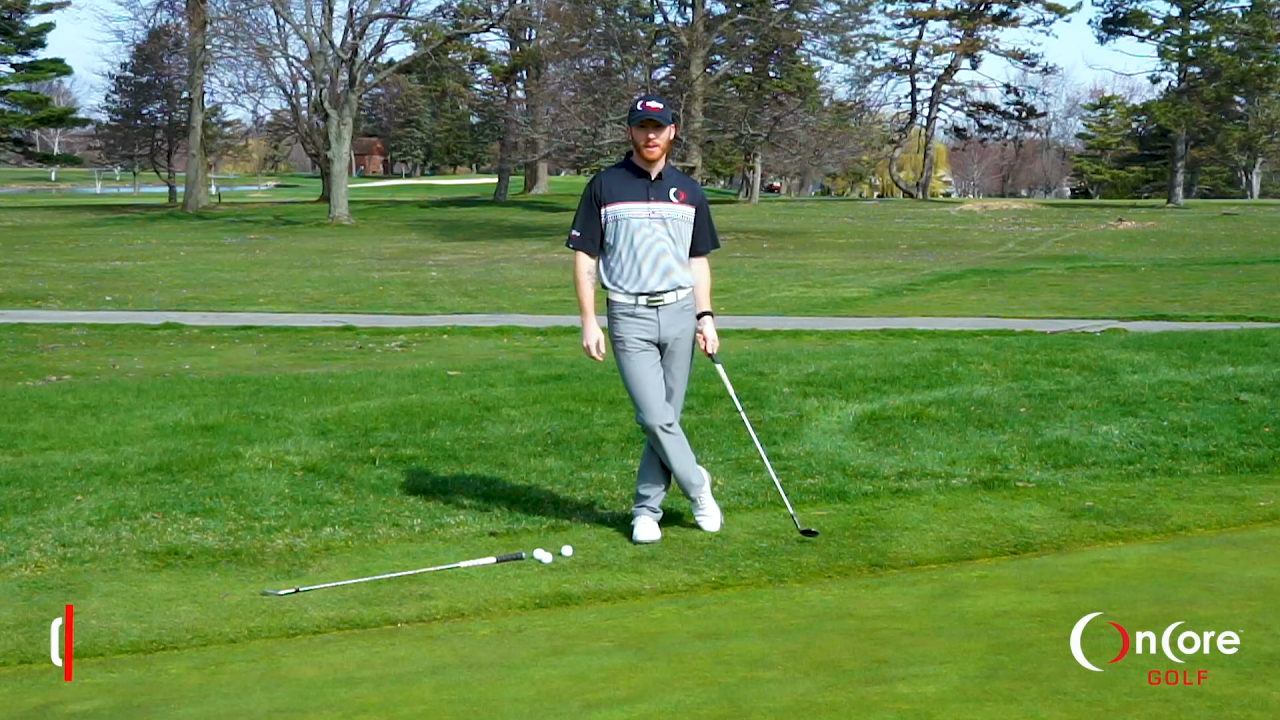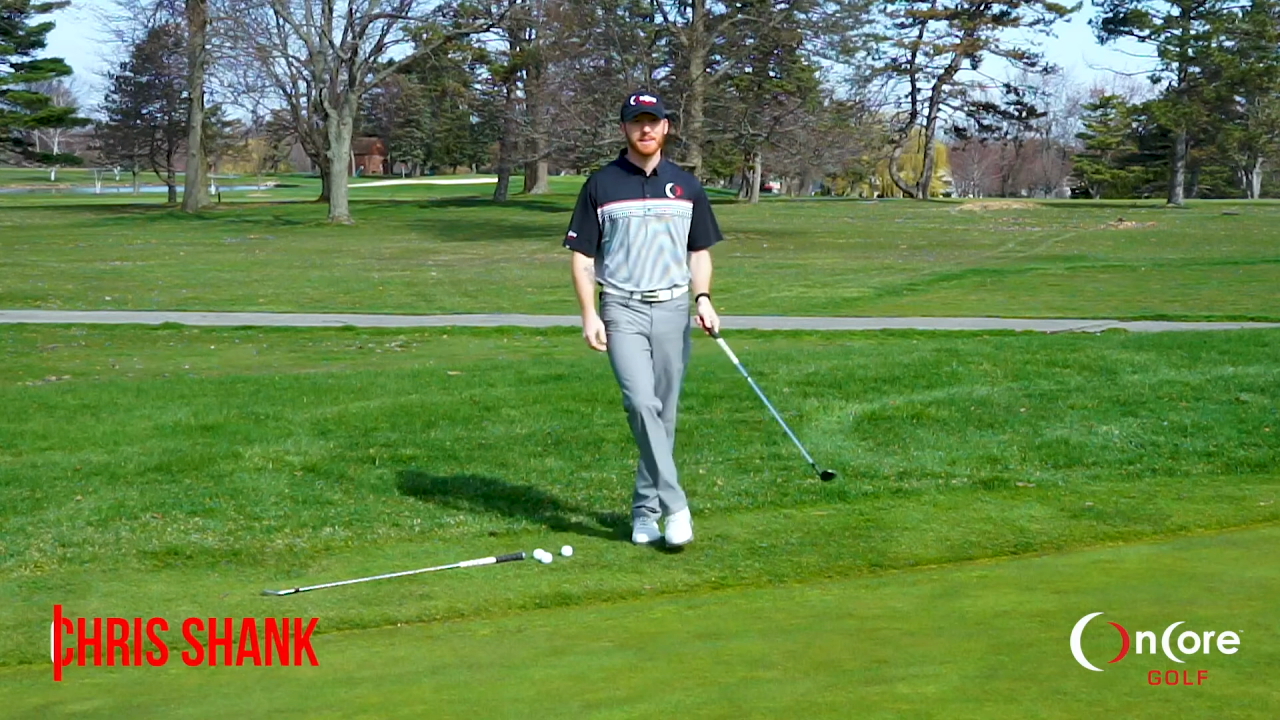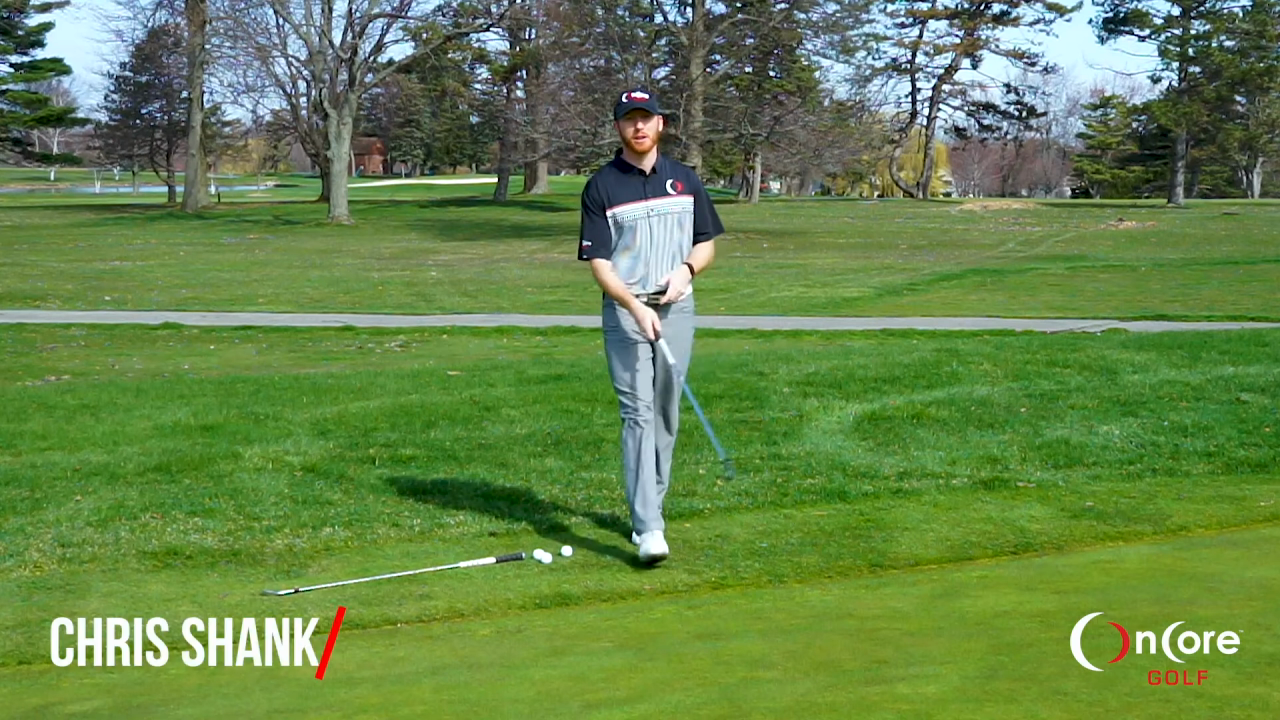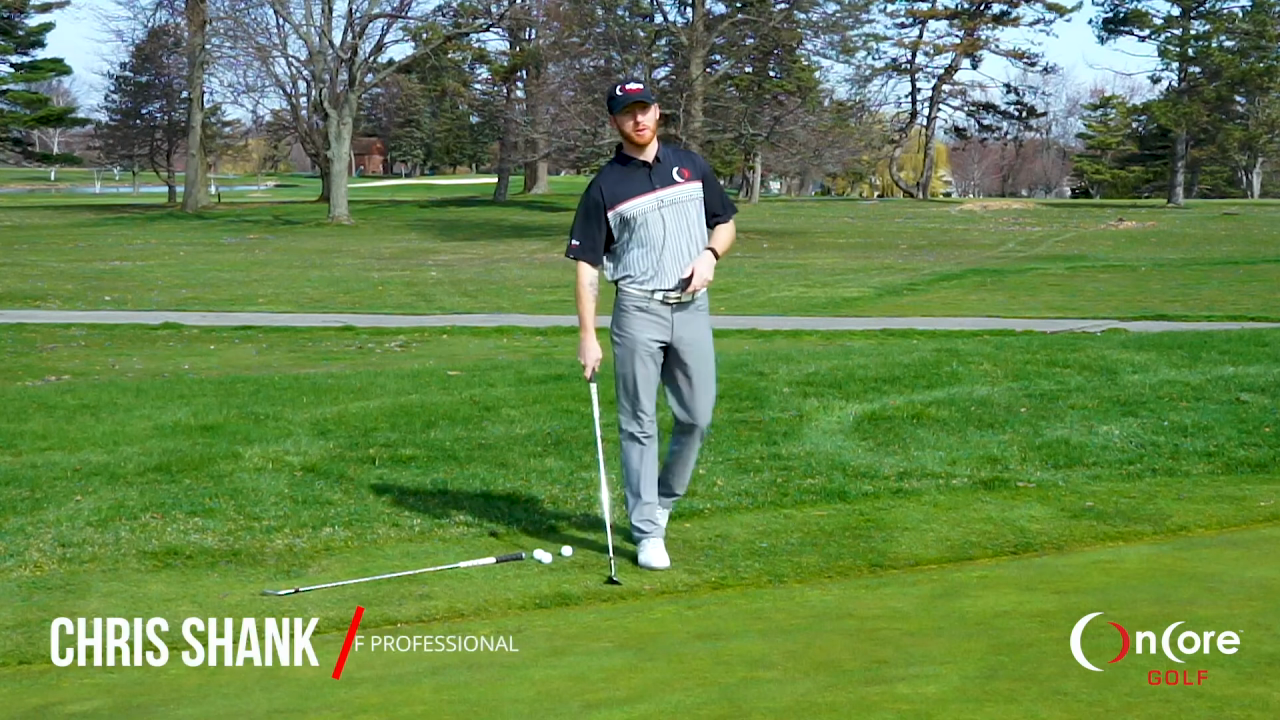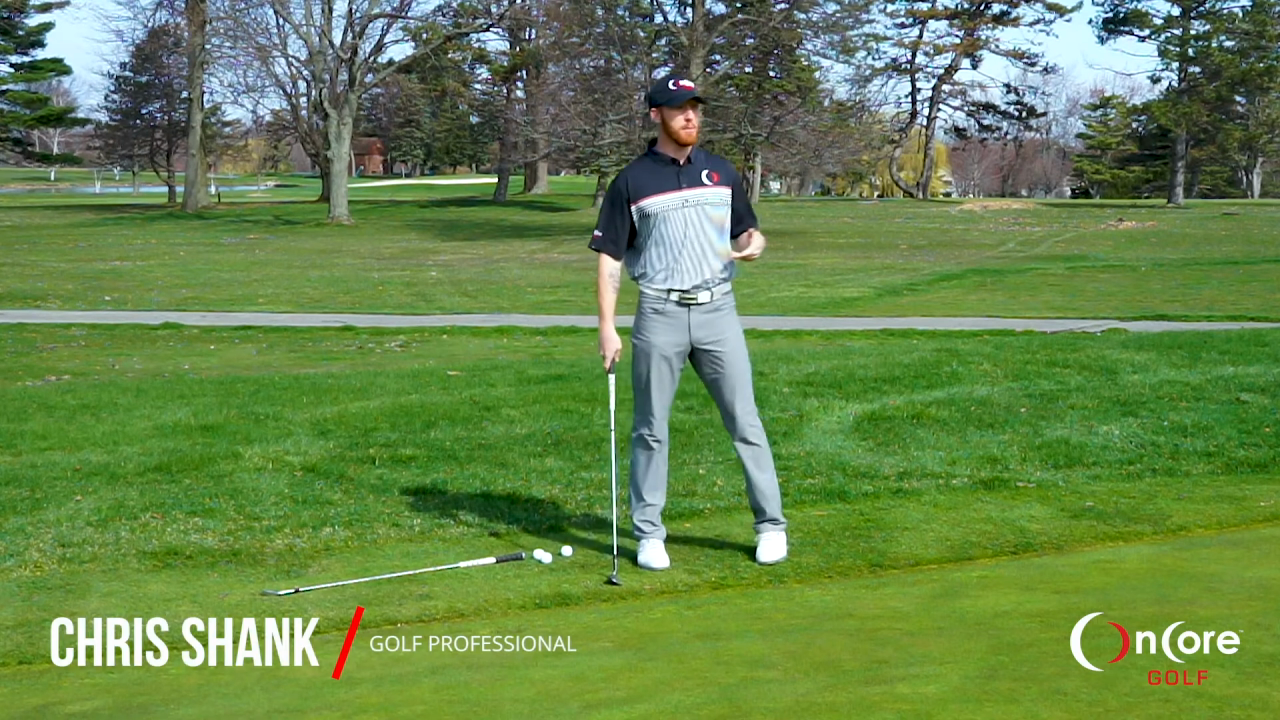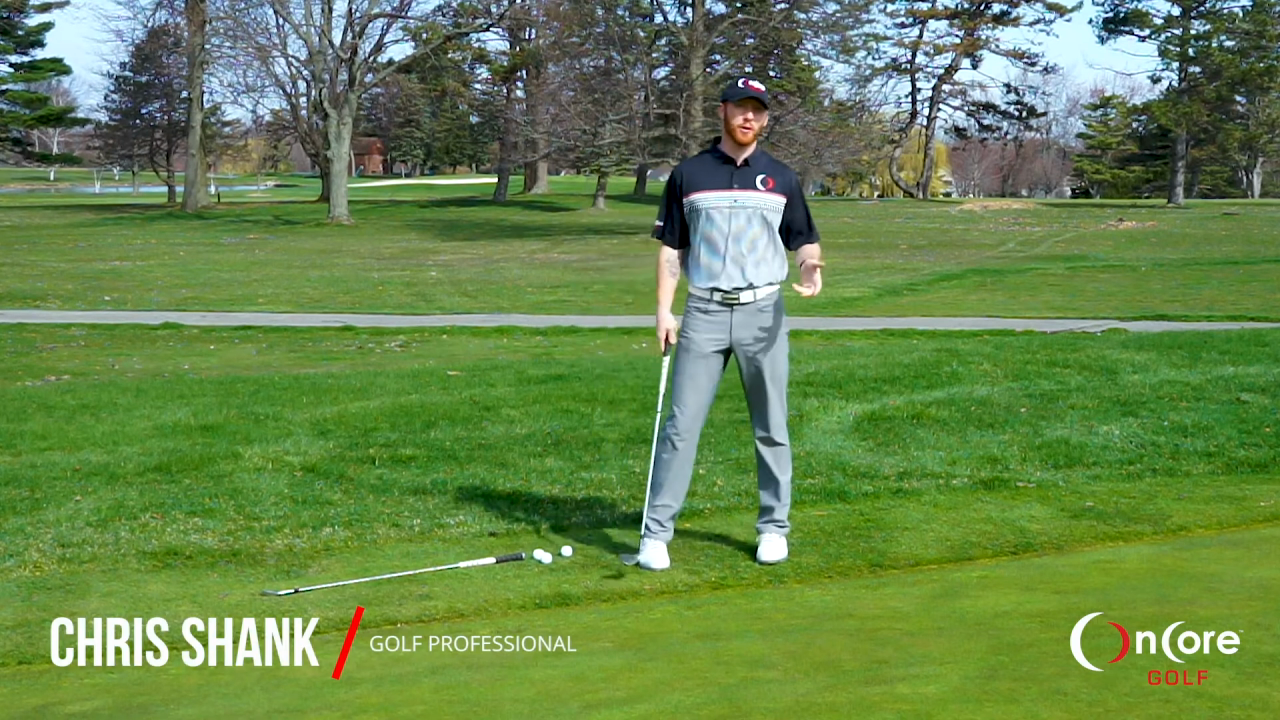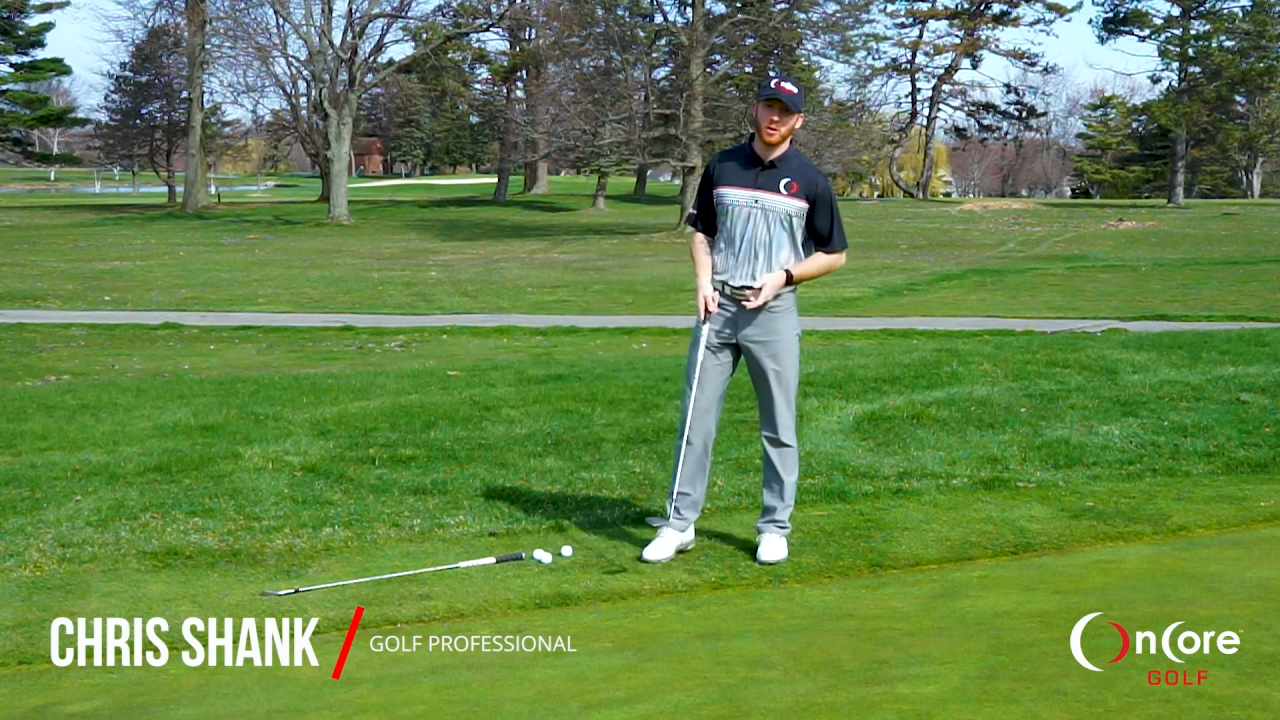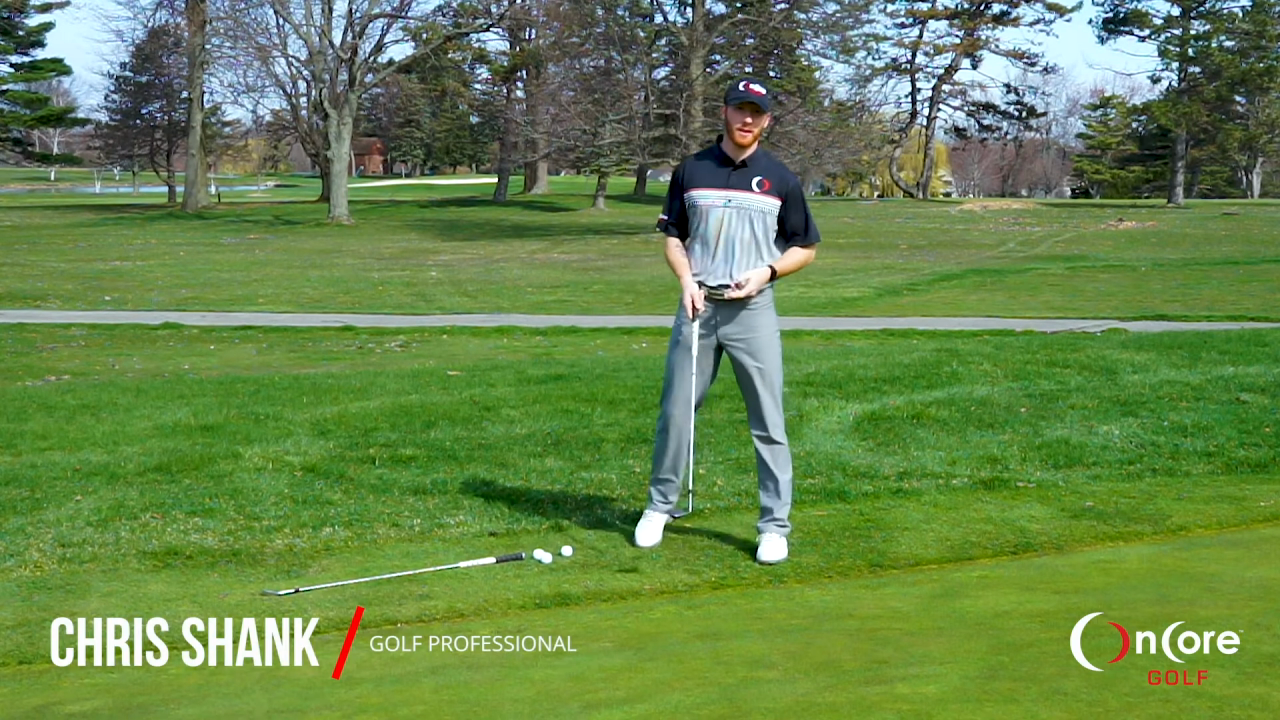
dt=0.5s
person 1, frame 1
left shoulder: (690, 191)
right shoulder: (604, 186)
left elbow: (698, 259)
right elbow: (585, 257)
left wrist: (705, 317)
right wrist: (589, 322)
left hip: (678, 313)
right hip: (629, 317)
left knee: (667, 416)
right knee: (655, 417)
left ankle: (646, 509)
right ankle: (696, 484)
person 1, frame 2
left shoulder: (687, 185)
right shoulder: (600, 184)
left elbow: (700, 252)
right elbow: (581, 256)
left wrist: (703, 298)
right wrist: (588, 314)
left hip: (672, 310)
right hip: (621, 309)
left knee: (663, 417)
right knee: (640, 403)
left ankle: (645, 509)
right ankle: (675, 504)
person 1, frame 3
left shoulder: (685, 179)
right shoulder: (601, 187)
left elbow: (707, 242)
right elbow: (599, 262)
left wrist: (686, 270)
right wrist: (635, 309)
left hip: (677, 313)
right hip: (625, 313)
left knee: (664, 419)
right knee: (636, 415)
left ankle: (646, 510)
right ankle: (649, 527)
person 1, frame 4
left shoulder: (691, 165)
right shoulder: (604, 186)
left elbow: (725, 224)
right elbow: (586, 264)
left wrist: (710, 256)
right wrist: (587, 335)
left hip: (692, 309)
right hip: (638, 312)
left knee: (696, 418)
right knee: (639, 425)
left ankle: (664, 496)
right ankle: (647, 532)
person 1, frame 5
left shoulder: (722, 171)
right shoulder: (631, 180)
left elbow: (745, 229)
right elbow: (610, 256)
left wrist: (752, 244)
right wrist: (606, 327)
left hip: (718, 312)
right hip: (659, 315)
left knee: (744, 423)
right knee: (651, 429)
left ankle: (770, 523)
right ankle: (648, 532)
person 1, frame 6
left shoulder: (782, 177)
right shoulder: (687, 174)
left elbow: (804, 242)
right elbow: (671, 248)
left wrist: (809, 266)
right wrist: (663, 309)
left hip: (763, 313)
right hip: (704, 313)
left knee: (770, 428)
right knee: (681, 424)
left ankle: (773, 527)
right ankle: (656, 530)
person 1, frame 7
left shoulder: (811, 181)
right shoulder: (721, 167)
left elbow: (833, 255)
right elbow: (701, 233)
left wrist: (783, 275)
right wrist: (703, 280)
left hip: (774, 312)
right hip: (719, 309)
left knee: (778, 427)
right knee: (696, 418)
left ankle: (775, 527)
right ankle: (680, 523)
person 1, frame 8
left shoulder: (781, 178)
right shoulder: (690, 170)
left elbow: (805, 247)
right elbow: (673, 237)
left wrist: (767, 272)
right wrist: (686, 281)
left hip: (753, 311)
right hip: (699, 309)
left knee: (767, 423)
right knee: (676, 412)
left ankle: (774, 526)
right ankle: (661, 504)
